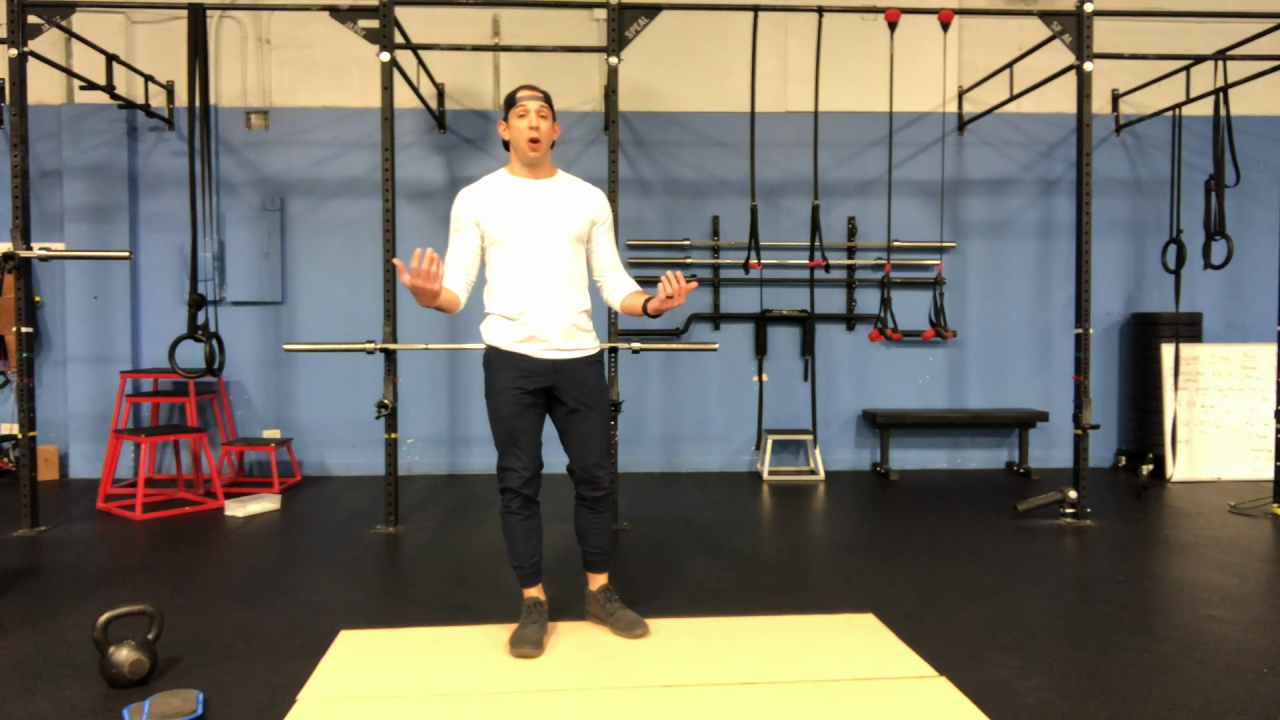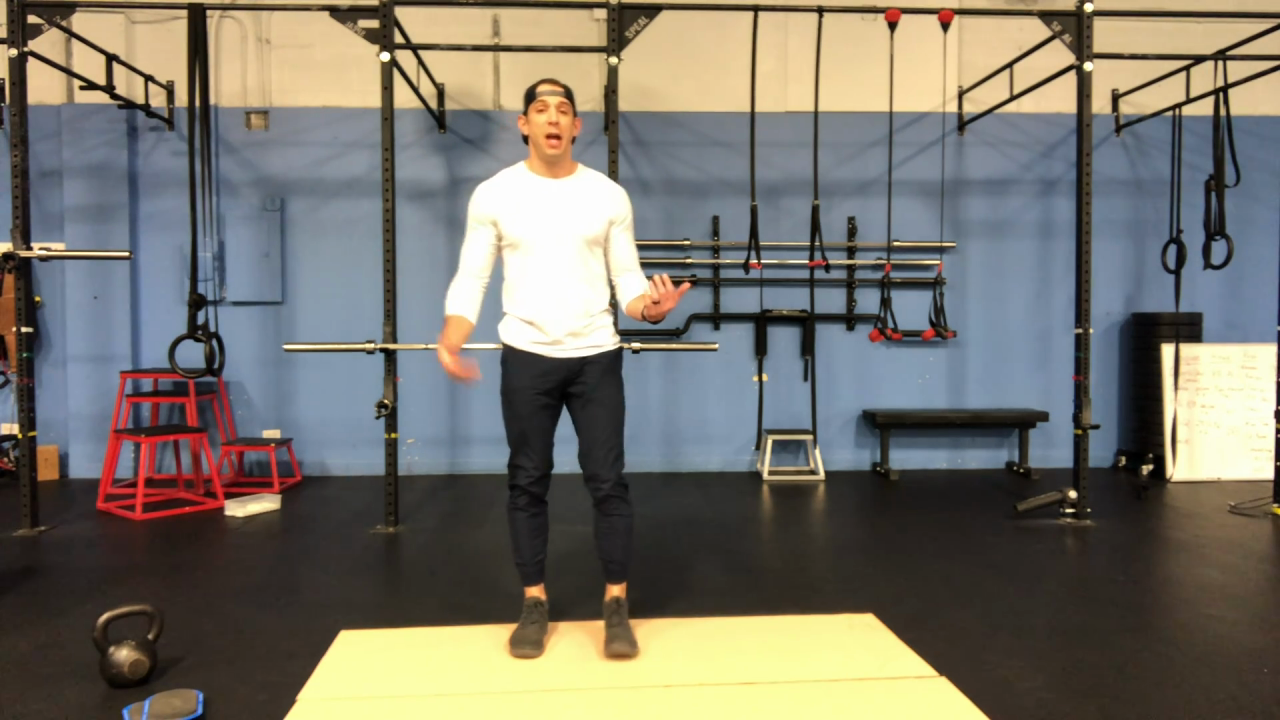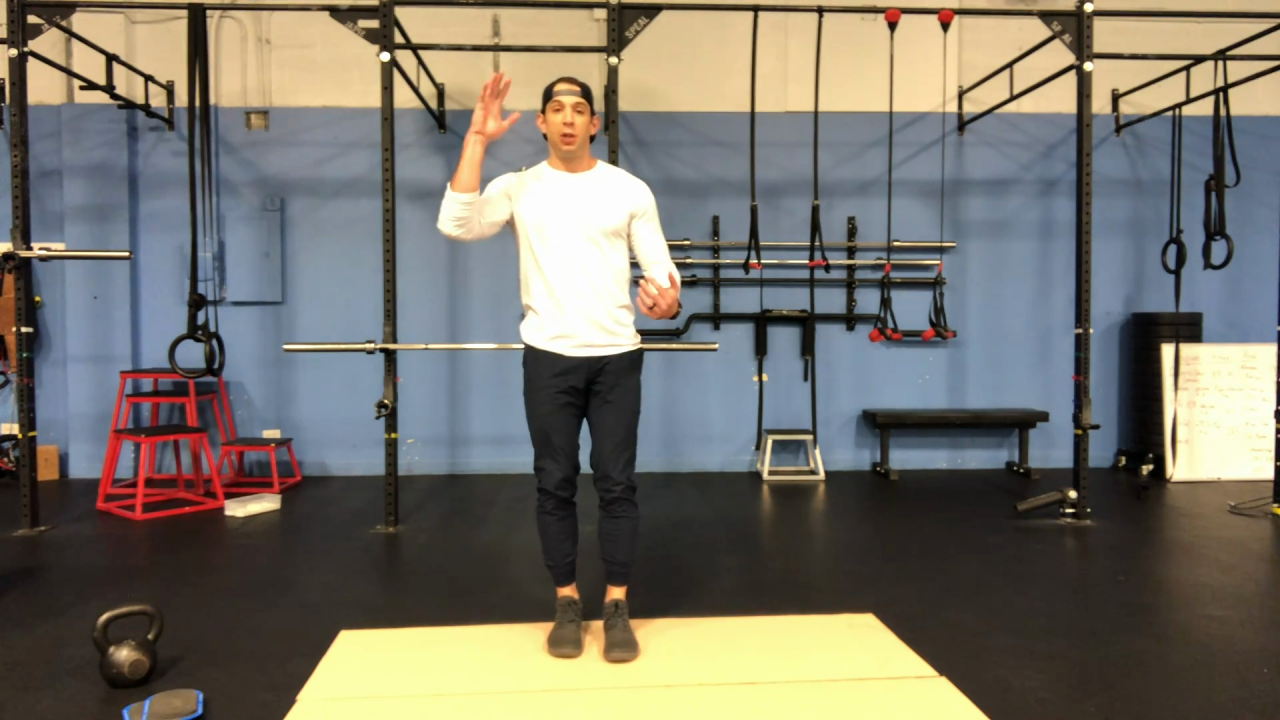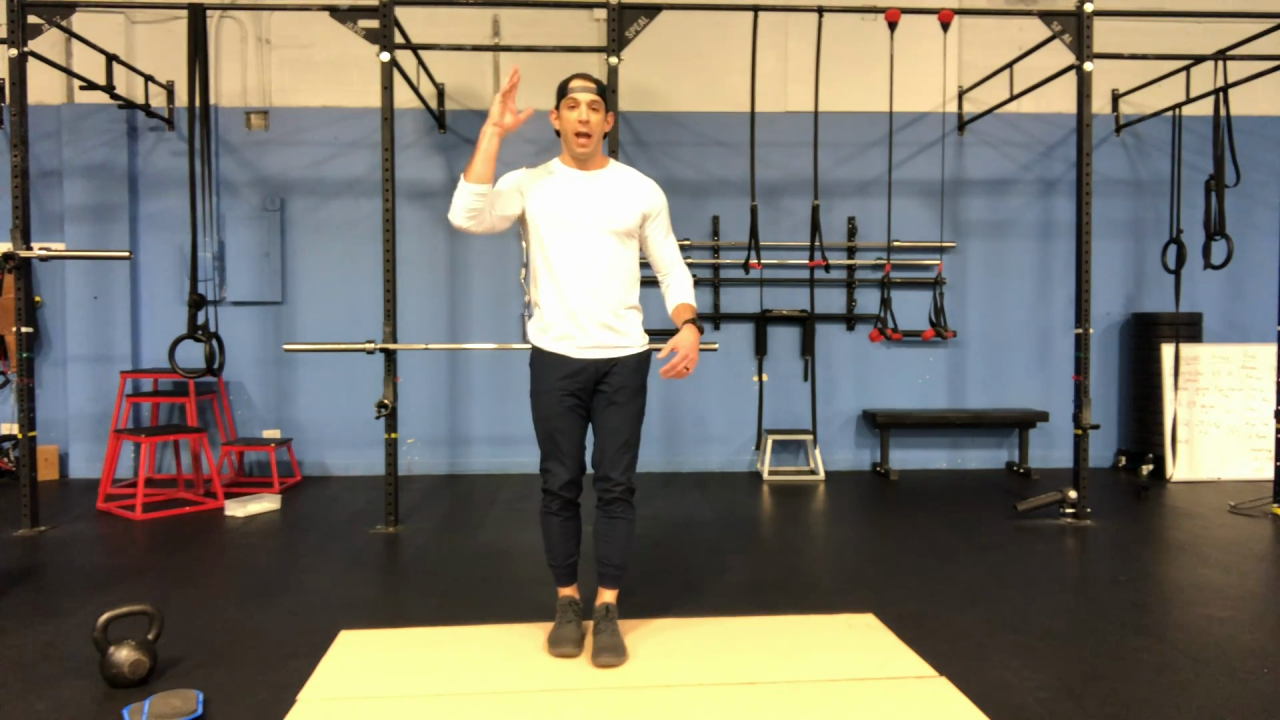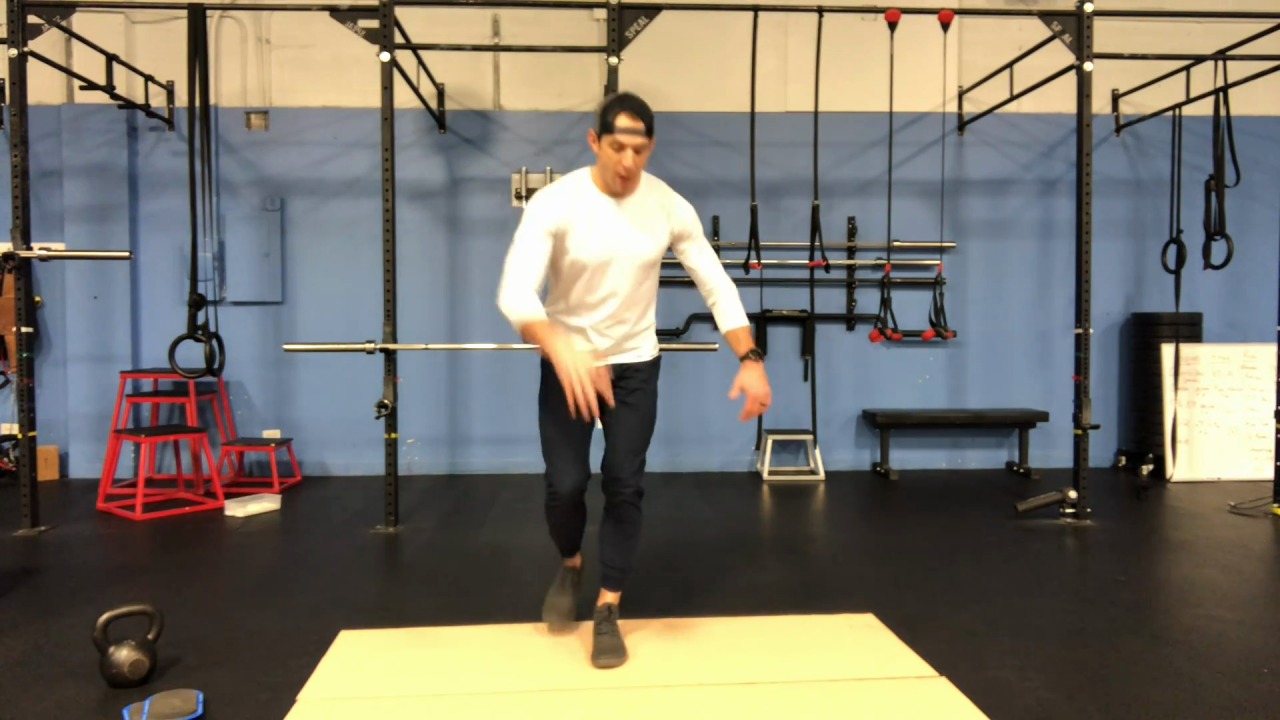
dt=1s
person 1, frame 1
left shoulder: (589, 198)
right shoulder: (476, 198)
left elbow: (612, 281)
right elbow: (458, 288)
left wrist: (652, 304)
right wrist: (431, 295)
left hip: (579, 358)
right hip: (511, 359)
left knee: (595, 478)
right knee: (518, 483)
left ankle: (600, 593)
right ankle: (534, 604)
person 1, frame 2
left shoulder: (608, 195)
right shoulder: (493, 194)
left elbow: (626, 279)
right elbow: (471, 279)
left wrist: (653, 308)
right wrist: (451, 340)
left hip: (596, 357)
right hip: (526, 358)
left knee: (606, 480)
right knee: (527, 482)
left ankle: (615, 605)
right ankle: (534, 603)
person 1, frame 3
left shoulder: (631, 190)
right shoulder: (518, 188)
left elbow: (659, 267)
right elbow: (456, 224)
left wrist: (669, 301)
right wrist: (477, 139)
left hip: (616, 357)
right hip: (549, 358)
left knee: (616, 483)
right knee: (555, 484)
left ankle: (617, 607)
right ankle: (567, 604)
person 1, frame 4
left shoulder: (641, 189)
right shoulder: (528, 184)
left elbow: (672, 270)
right elbow: (467, 216)
left wrist: (688, 327)
right wrist: (493, 132)
left hip: (623, 359)
right hip: (555, 359)
left knee: (615, 485)
right knee: (560, 485)
left ankle: (606, 611)
right ankle: (567, 605)
person 1, frame 5
left shoulder: (670, 209)
right shoulder: (556, 201)
left elbow: (717, 287)
right elbow: (515, 290)
left wrist: (750, 359)
right wrist: (565, 354)
left hip: (635, 366)
right hip: (564, 361)
left knee: (625, 489)
right knee: (567, 481)
left ankle: (606, 611)
right ankle: (570, 565)
